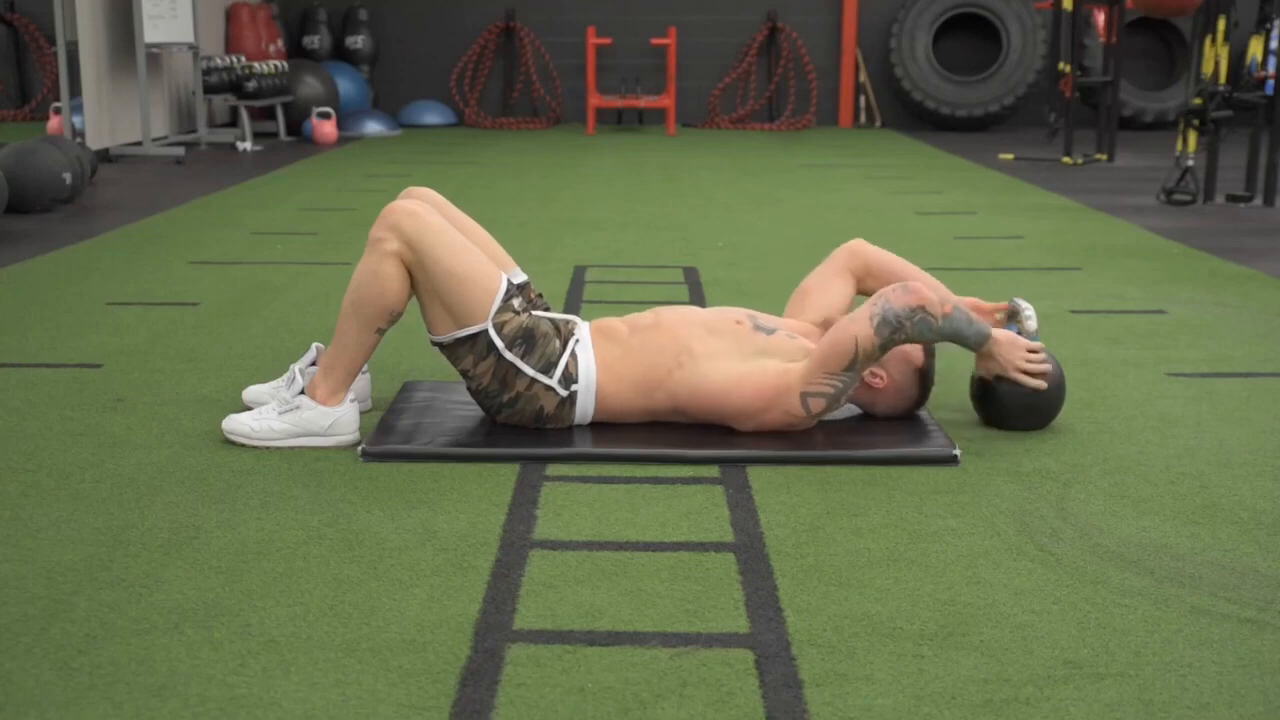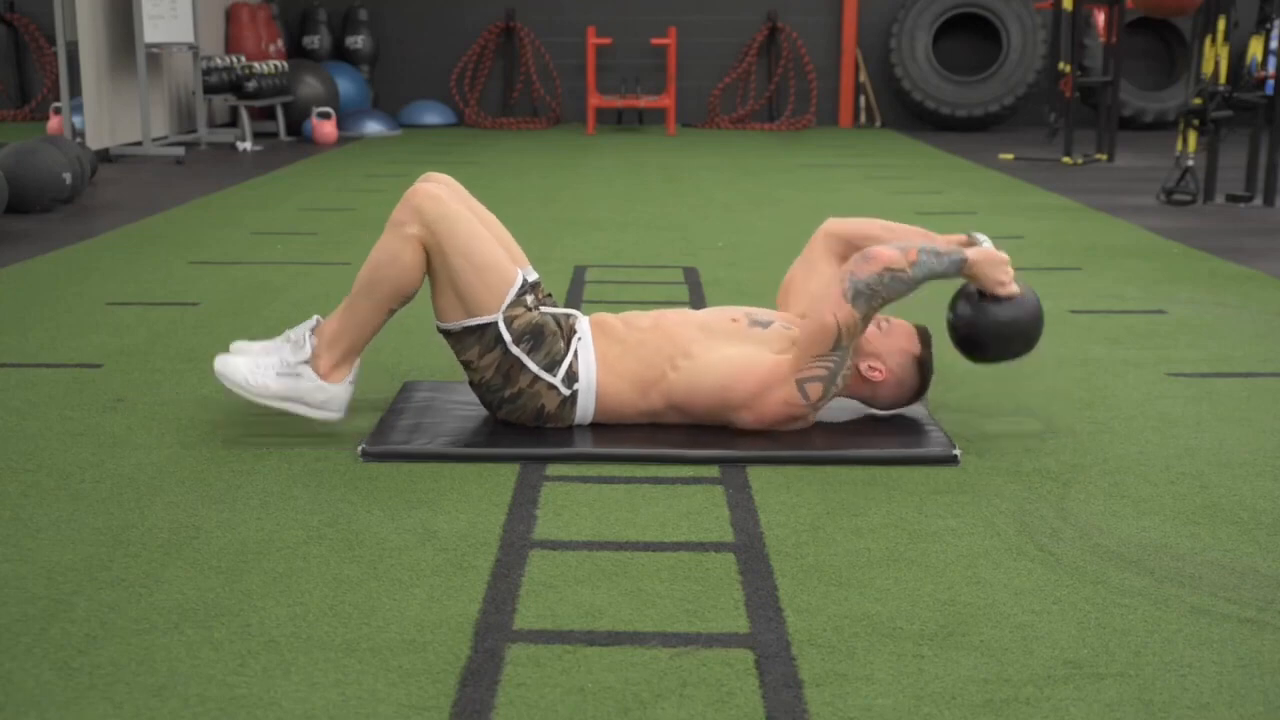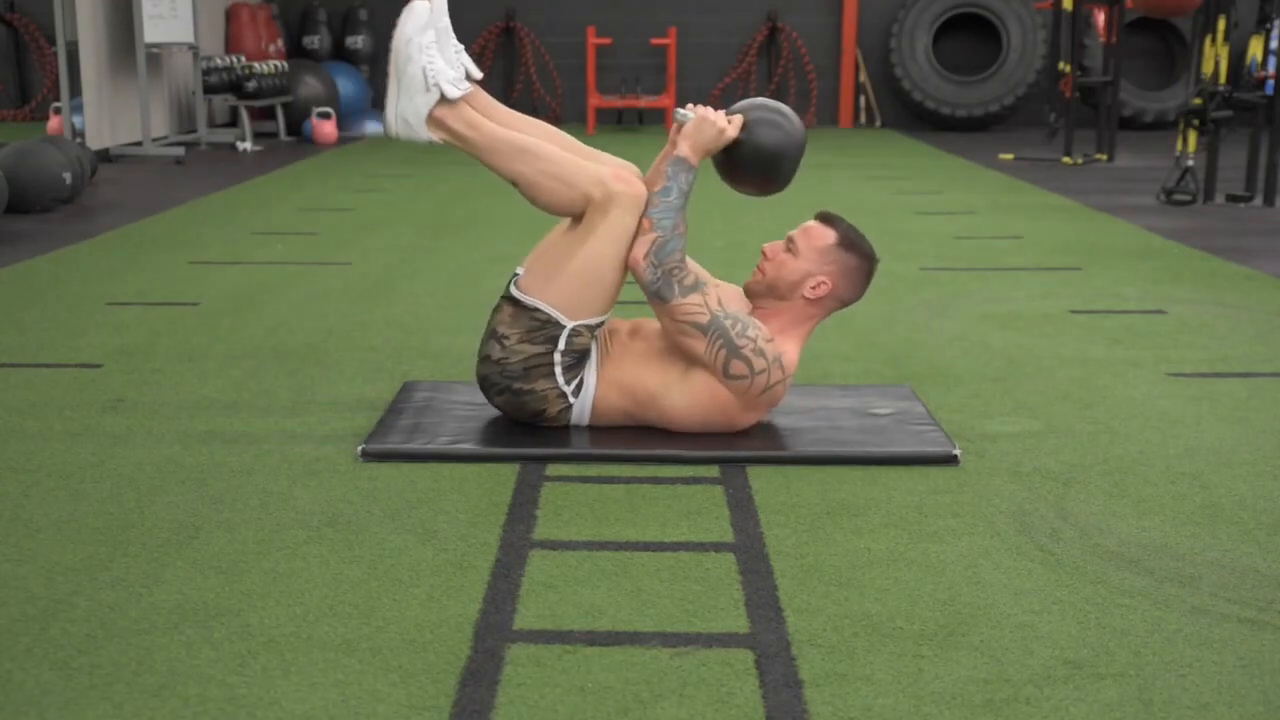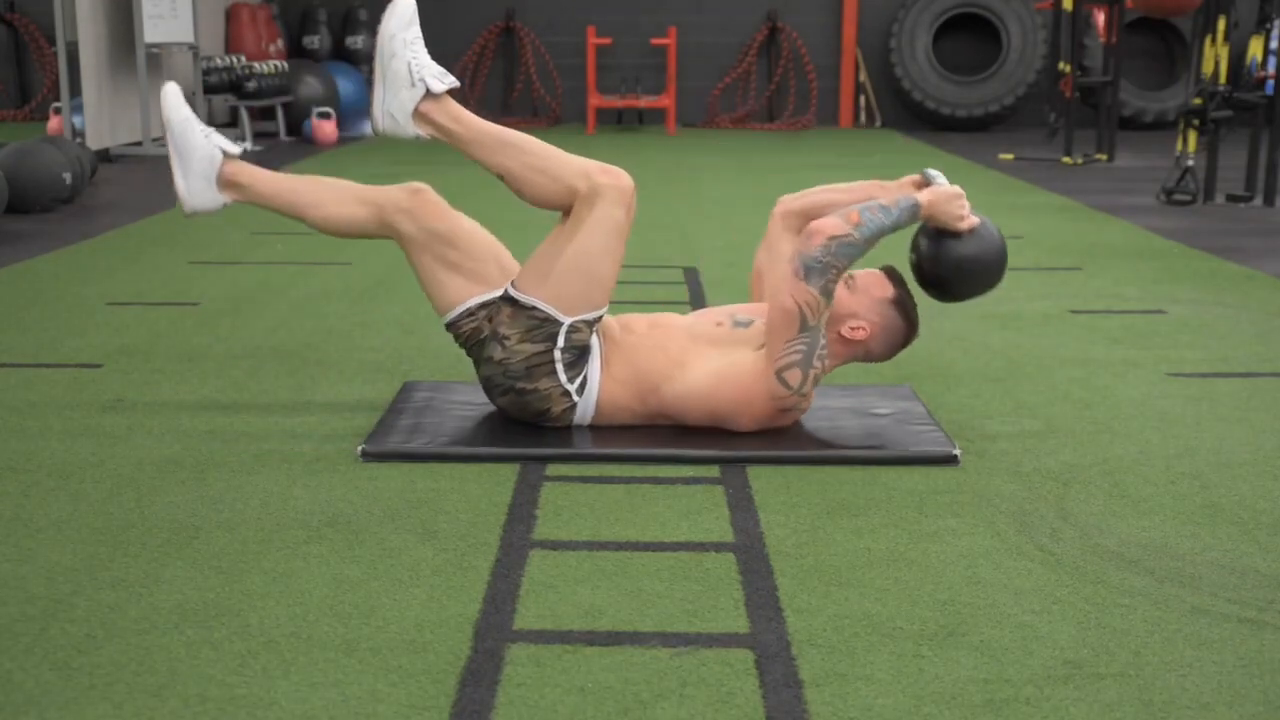
dt=1s
person 1, frame 1
left shoulder: (814, 395)
right shoulder: (808, 336)
left elbow: (908, 304)
right elbow: (856, 254)
left wrist: (983, 341)
right wrist: (969, 309)
left hip: (541, 380)
right hip: (558, 341)
left knee: (399, 226)
right knee: (414, 204)
left ankle: (324, 405)
right ankle: (335, 375)
person 1, frame 2
left shoulder: (804, 391)
right shoulder: (800, 339)
left elbow: (873, 267)
right elbow: (837, 238)
left wrist: (967, 256)
right wrist: (955, 245)
left hip: (541, 375)
right hip: (561, 344)
left knee: (430, 198)
right knee: (433, 197)
left ankle: (322, 373)
right ankle: (321, 350)
person 1, frame 3
left shoulder: (760, 365)
right shoulder: (746, 315)
left elbow: (649, 262)
right elbow: (651, 236)
left wrist: (688, 155)
right wrist: (680, 147)
left hip: (534, 375)
right hip: (547, 364)
left knee: (619, 192)
right knee: (624, 192)
left ankle: (438, 110)
right ankle: (454, 92)
person 1, frame 4
left shoulder: (787, 381)
right shoulder: (775, 331)
left elbow: (824, 242)
right elbow: (791, 213)
left wrist: (918, 209)
right wrist: (909, 189)
left hip: (542, 371)
right hip: (542, 353)
left knee: (609, 187)
right knee: (409, 202)
left ankle: (426, 103)
right ankle: (226, 176)
